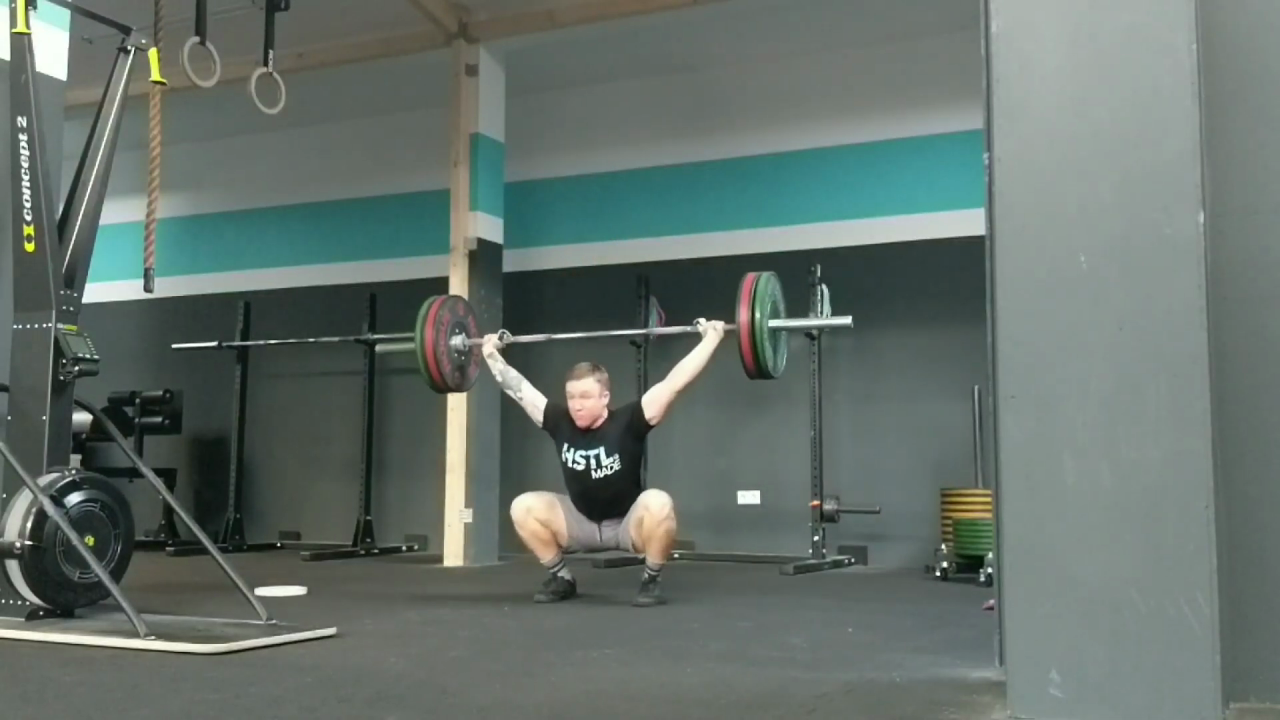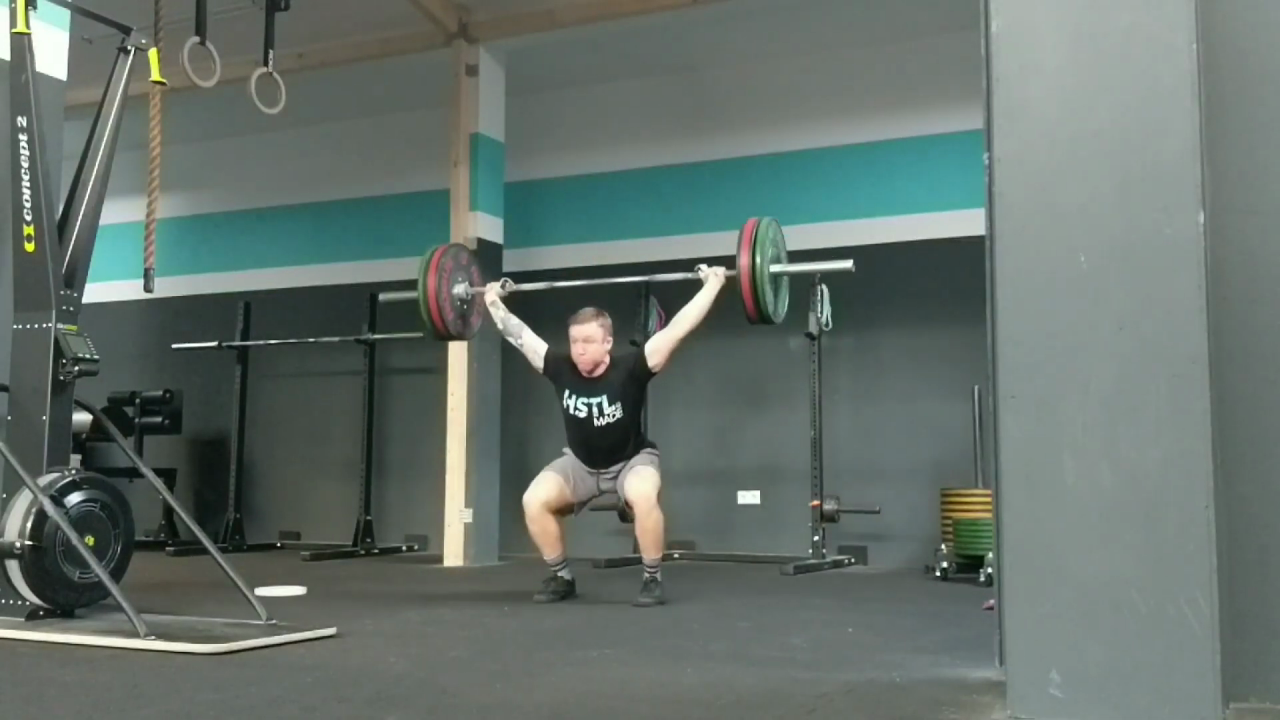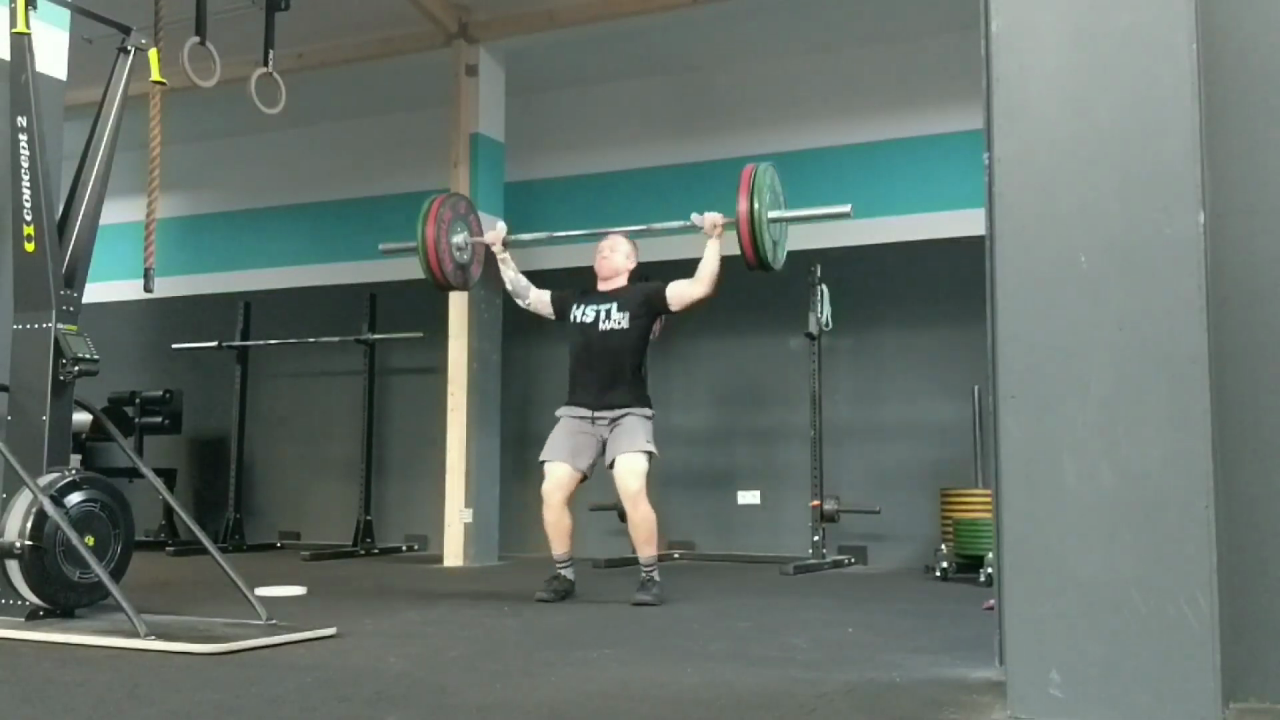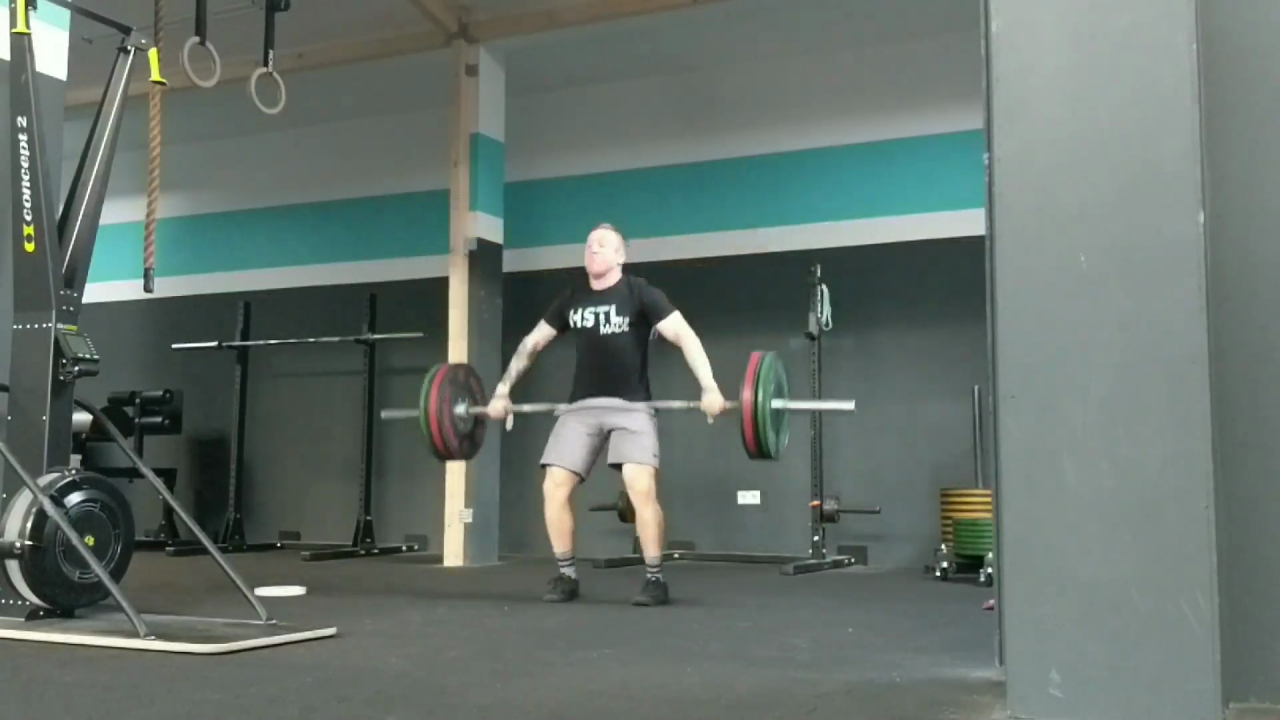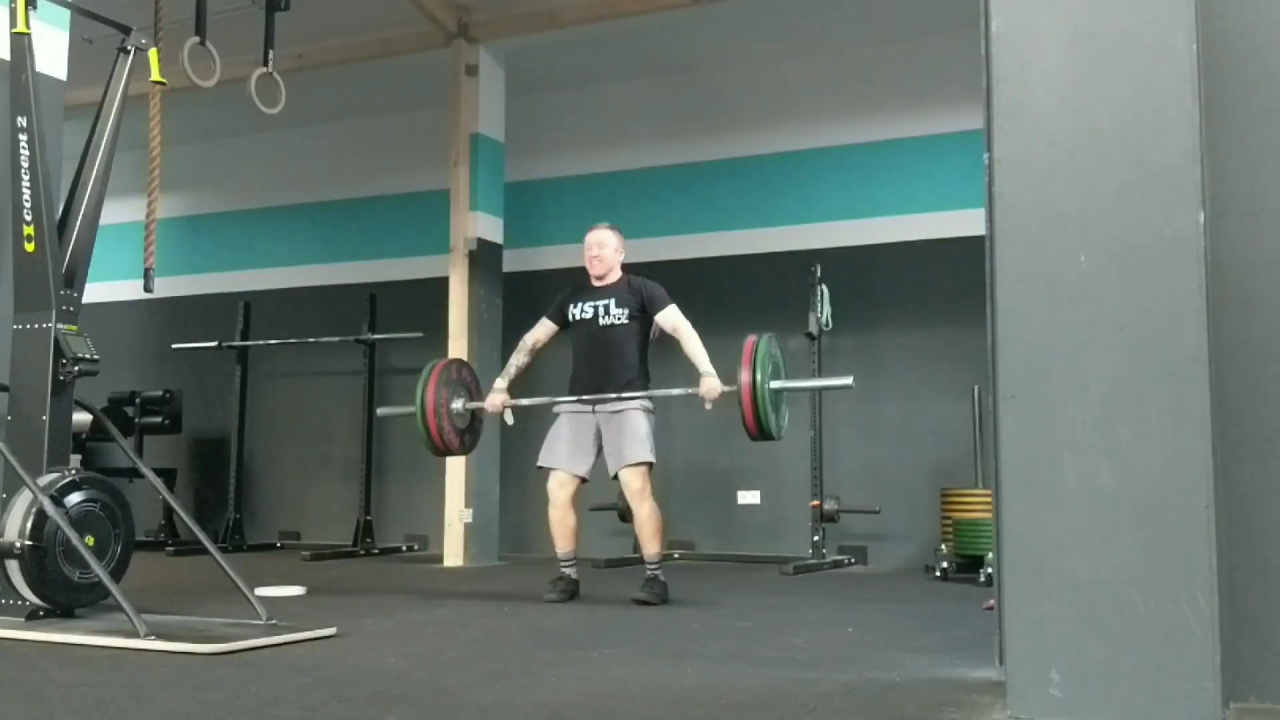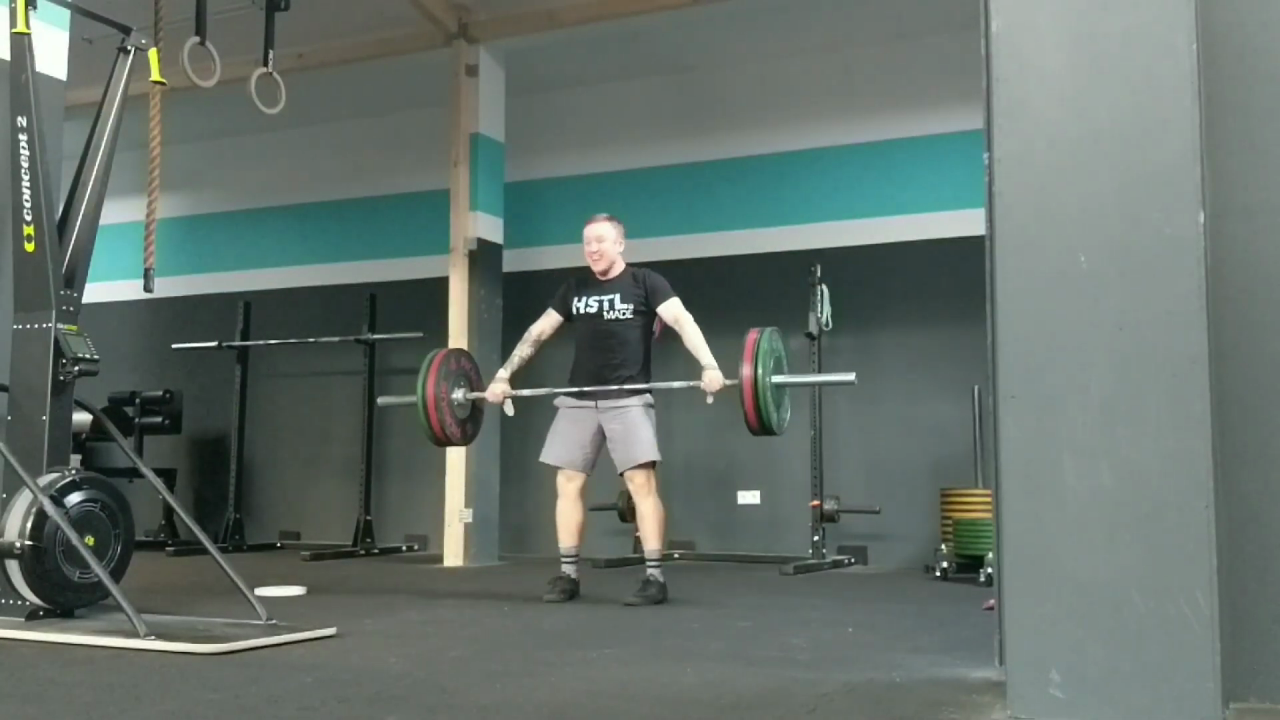
dt=0.4s
person 1, frame 1
left shoulder: (628, 423)
right shoulder: (559, 421)
left elbow: (674, 383)
right elbow: (519, 389)
left wrist: (711, 338)
right wrist: (491, 353)
left hip: (627, 524)
right hip: (582, 523)
left knee: (658, 505)
right knee: (523, 507)
left ankle: (651, 580)
right ankle: (561, 577)
person 1, frame 2
left shoulder: (630, 370)
right shoulder: (561, 368)
left elbow: (677, 329)
right elbow: (520, 335)
left wrist: (712, 284)
right wrist: (493, 301)
left hip: (631, 460)
right hip: (581, 463)
left knee: (643, 496)
right knee: (534, 501)
left ankle: (652, 579)
right ankle: (561, 576)
person 1, frame 3
left shoulder: (644, 296)
right shoulder: (574, 299)
left elbow: (700, 287)
right elbow: (524, 295)
left wrist: (714, 237)
right wrist: (500, 252)
left hip: (628, 414)
right hip: (578, 414)
left knee: (632, 491)
right knee: (553, 492)
left ankle: (650, 579)
right ankle: (564, 575)
person 1, frame 4
left shoulder: (640, 293)
right shoulder: (572, 297)
left elbow: (684, 336)
right elbow: (532, 342)
left wrist: (709, 387)
right wrist: (502, 389)
left hip: (630, 405)
right hip: (582, 406)
left knee: (641, 488)
right knee: (554, 486)
left ankle: (655, 578)
right ankle: (566, 575)
person 1, frame 5
left shoulder: (641, 290)
right shoulder: (571, 297)
left elbow: (681, 328)
right elbow: (533, 340)
left wrist: (707, 372)
right wrist: (501, 383)
left hip: (627, 406)
right hip: (577, 408)
left knee: (637, 487)
right knee: (558, 490)
left ankle: (655, 576)
right ankle: (568, 574)
person 1, frame 6
left shoulder: (645, 282)
right shoulder: (575, 288)
left elbow: (682, 320)
right elbow: (538, 331)
left wrist: (709, 365)
right wrist: (504, 374)
left hip: (629, 399)
right hip: (578, 400)
left knee: (642, 484)
right knee: (567, 484)
left ankle: (654, 577)
right ankle: (568, 575)
